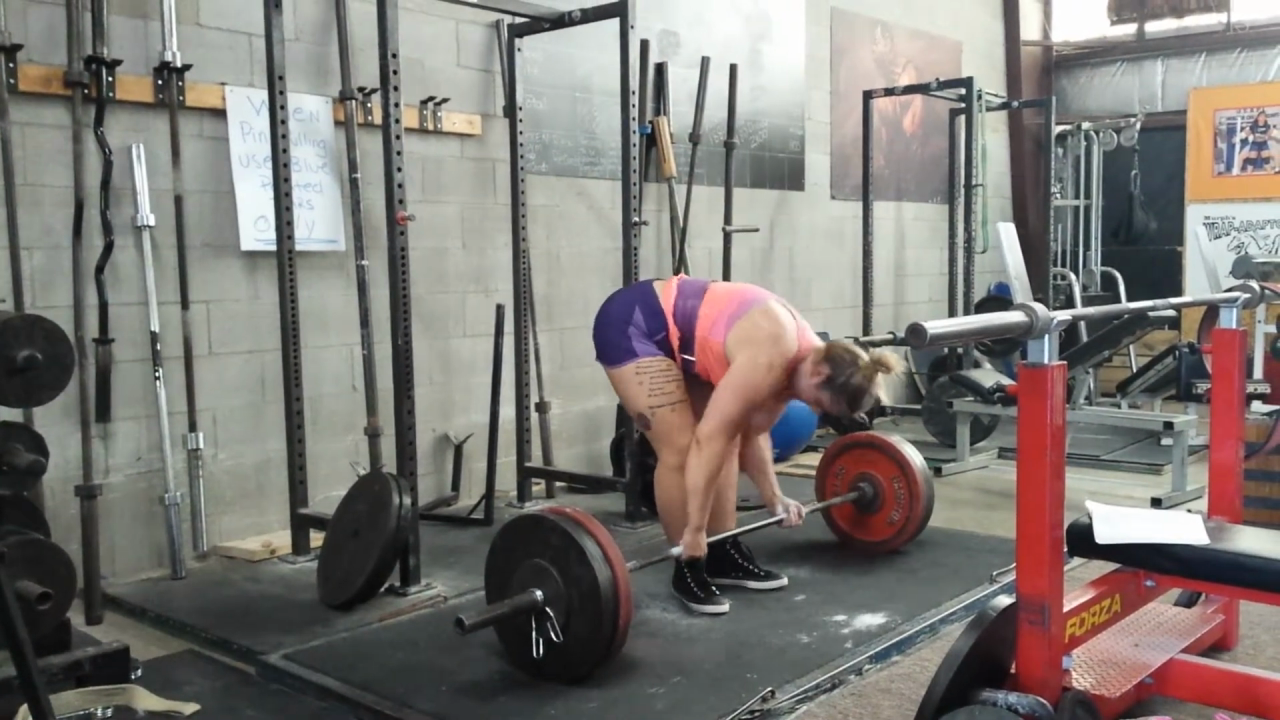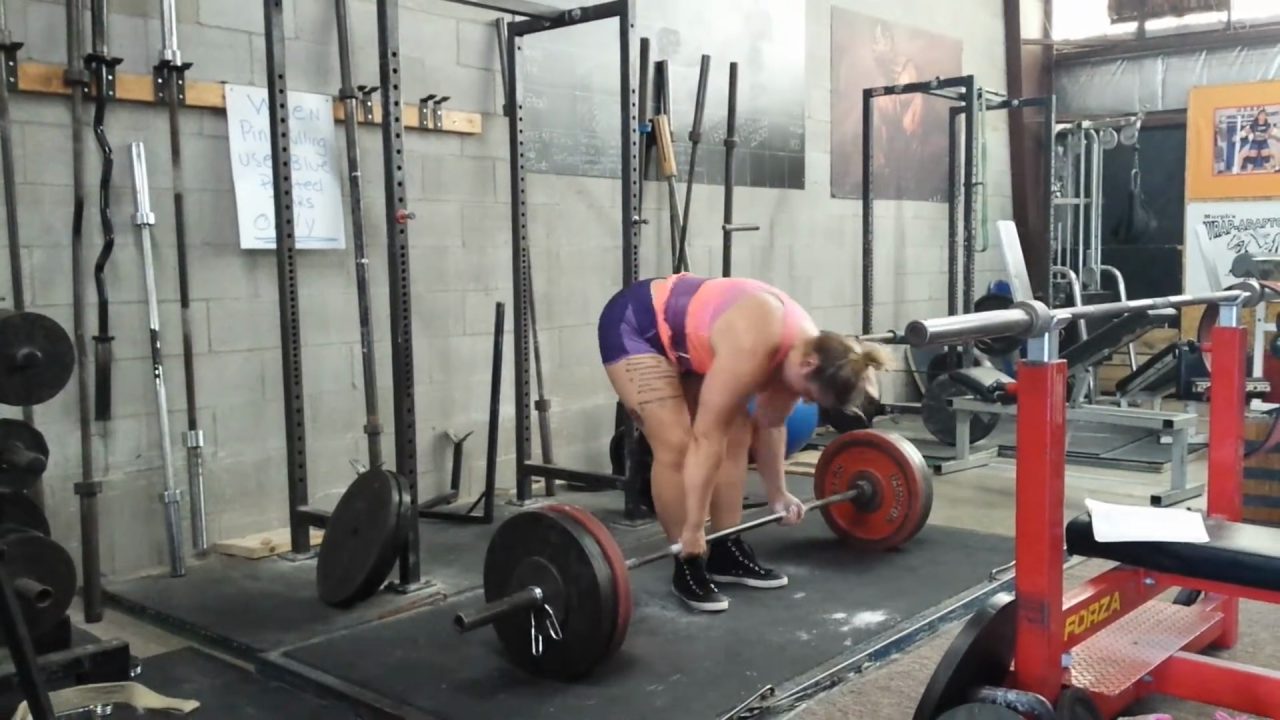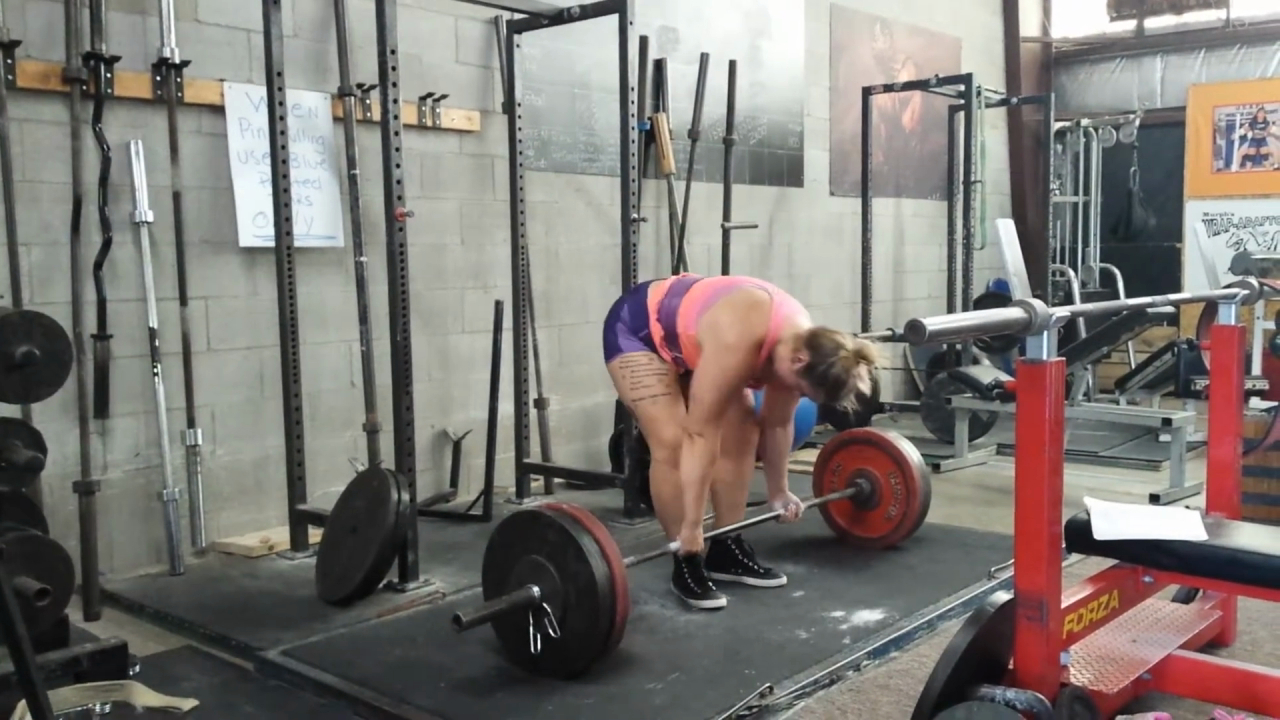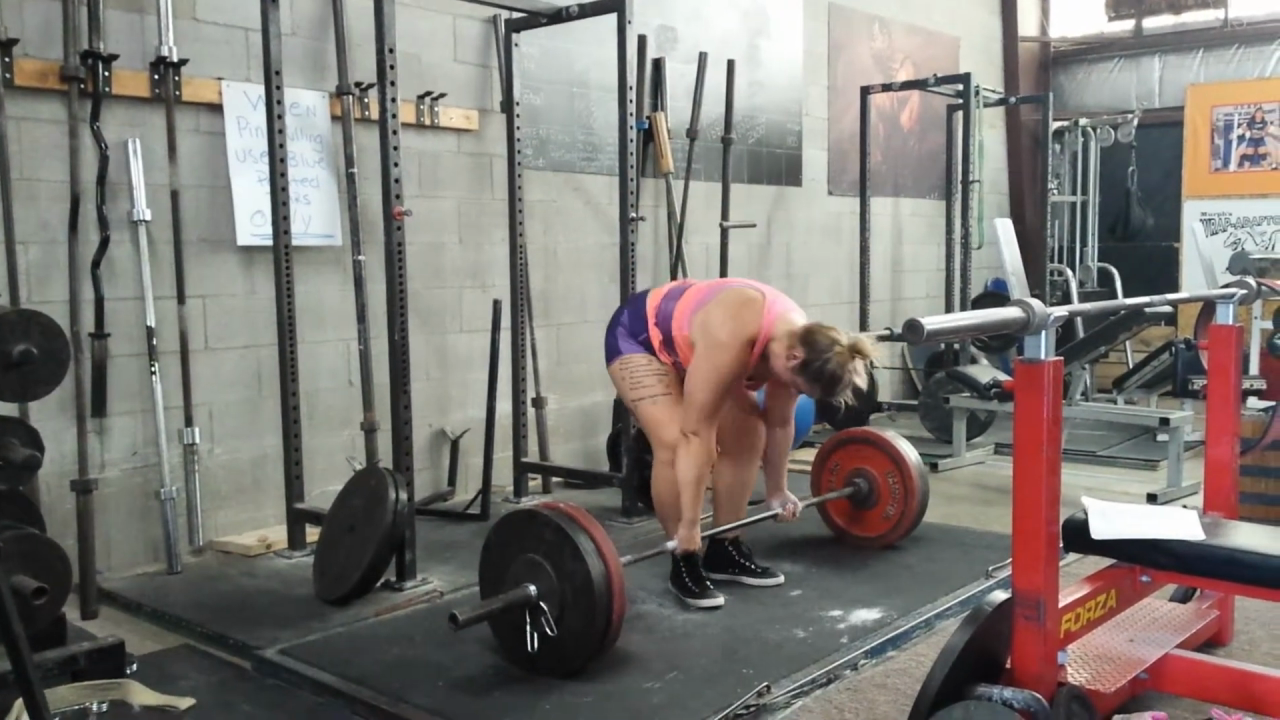
dt=0.1s
person 1, frame 1
left shoulder: (800, 355)
right shoulder: (770, 359)
left elbow: (753, 433)
right elbow: (708, 440)
left wrist: (774, 499)
right wrist: (694, 531)
left hip: (672, 332)
right hip: (633, 324)
left knee: (727, 434)
right knee: (679, 451)
left ankle: (724, 554)
right ankle: (687, 567)
person 1, frame 2
left shoulder: (805, 345)
right shoulder: (753, 346)
left elbow: (770, 425)
right elbow: (707, 437)
left wrist: (778, 494)
right wrist: (694, 528)
left hip: (687, 337)
right hip: (638, 327)
left knee: (737, 435)
right knee: (675, 446)
left ankle: (726, 552)
right ankle: (688, 564)
person 1, frame 3
left shoulder: (801, 341)
right shoulder: (739, 340)
left elbow: (777, 423)
right elbow: (700, 434)
left wrist: (779, 493)
right wrist: (692, 525)
left hip: (686, 337)
right hip: (638, 326)
left knee: (740, 434)
right knee: (672, 443)
left ankle: (726, 549)
right ankle: (687, 562)
person 1, frame 4
left shoulder: (798, 339)
right shoulder: (731, 338)
left elbow: (780, 421)
right elbow: (696, 433)
left wrist: (777, 490)
right wrist: (689, 526)
left hip: (690, 350)
right hip: (640, 336)
left knee: (749, 437)
right knee: (675, 445)
left ankle: (724, 550)
right ankle: (685, 562)
